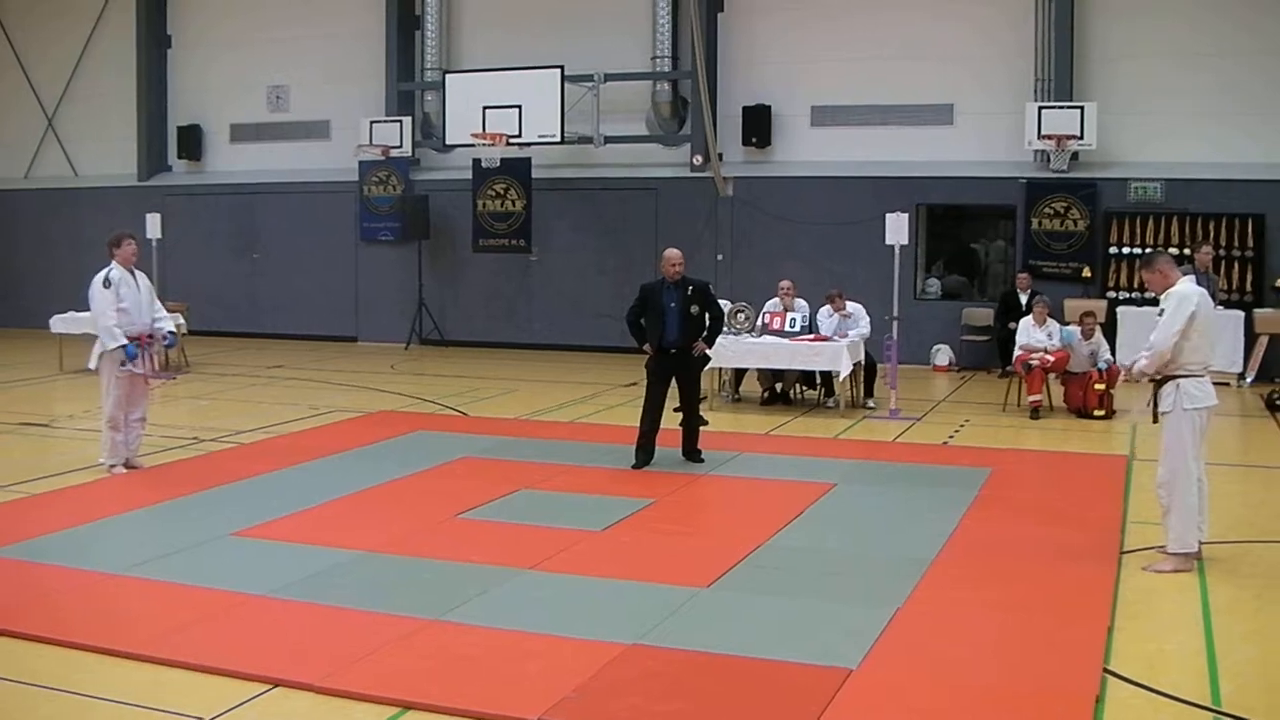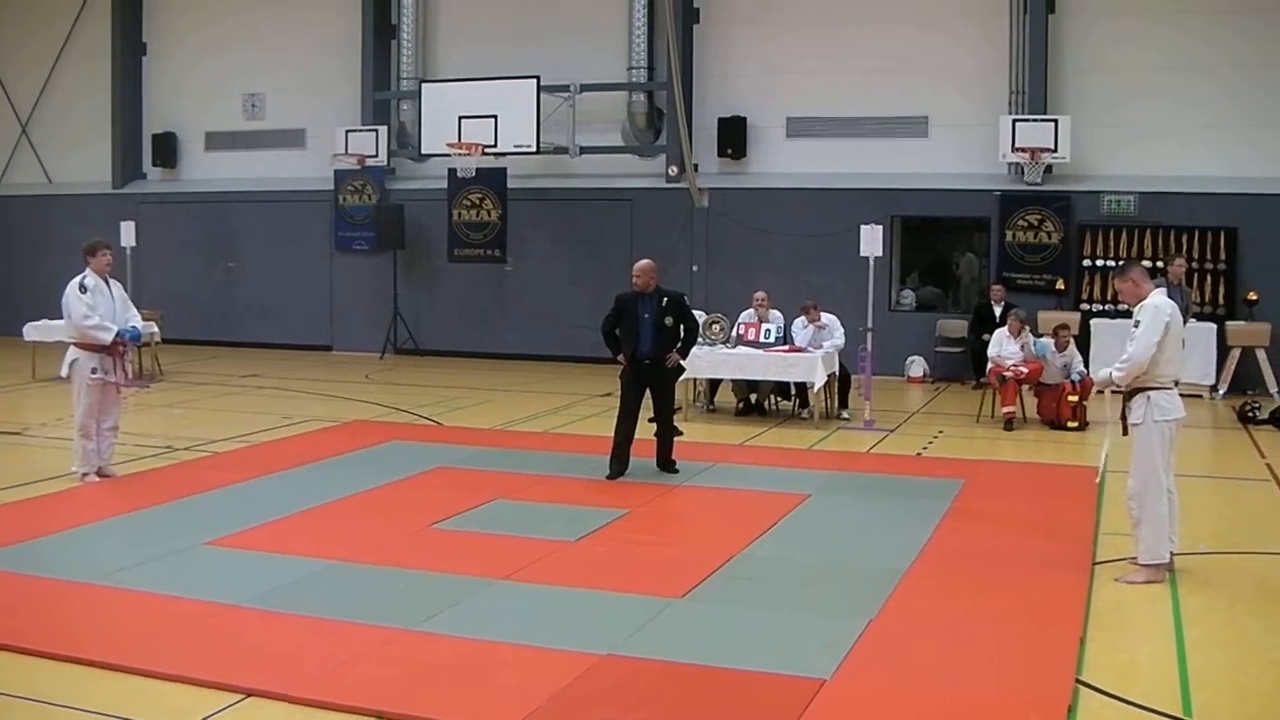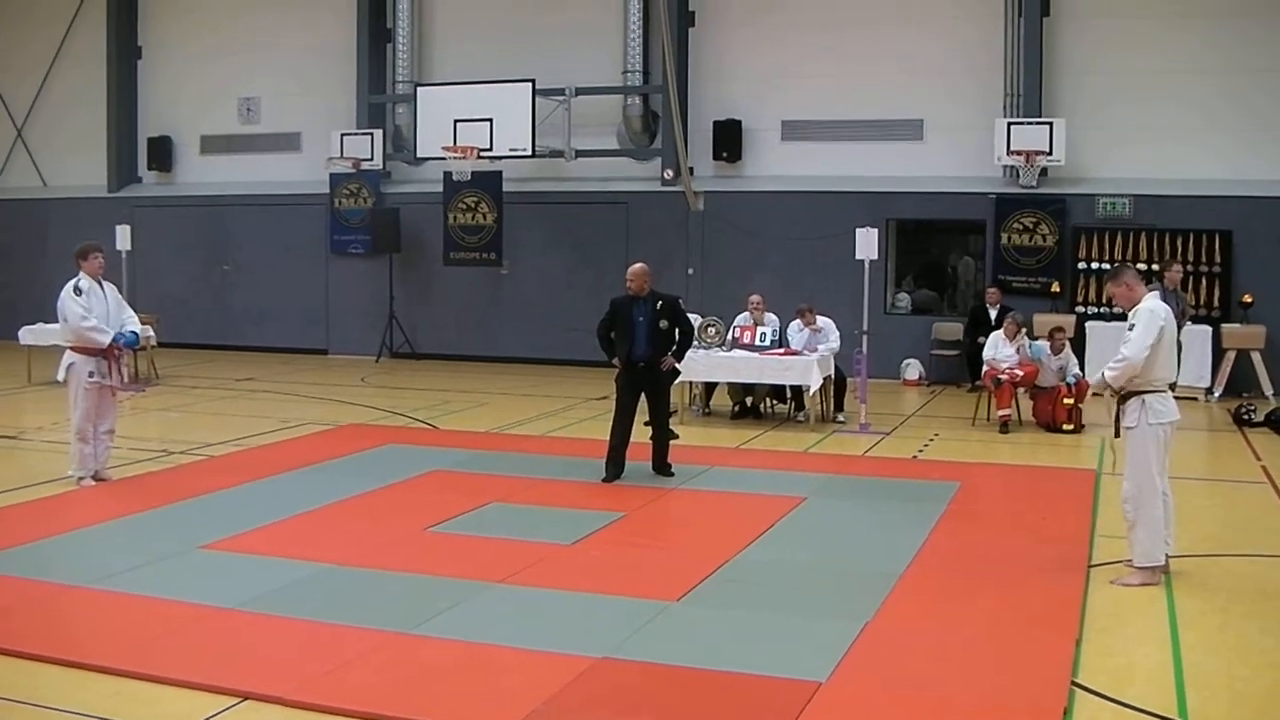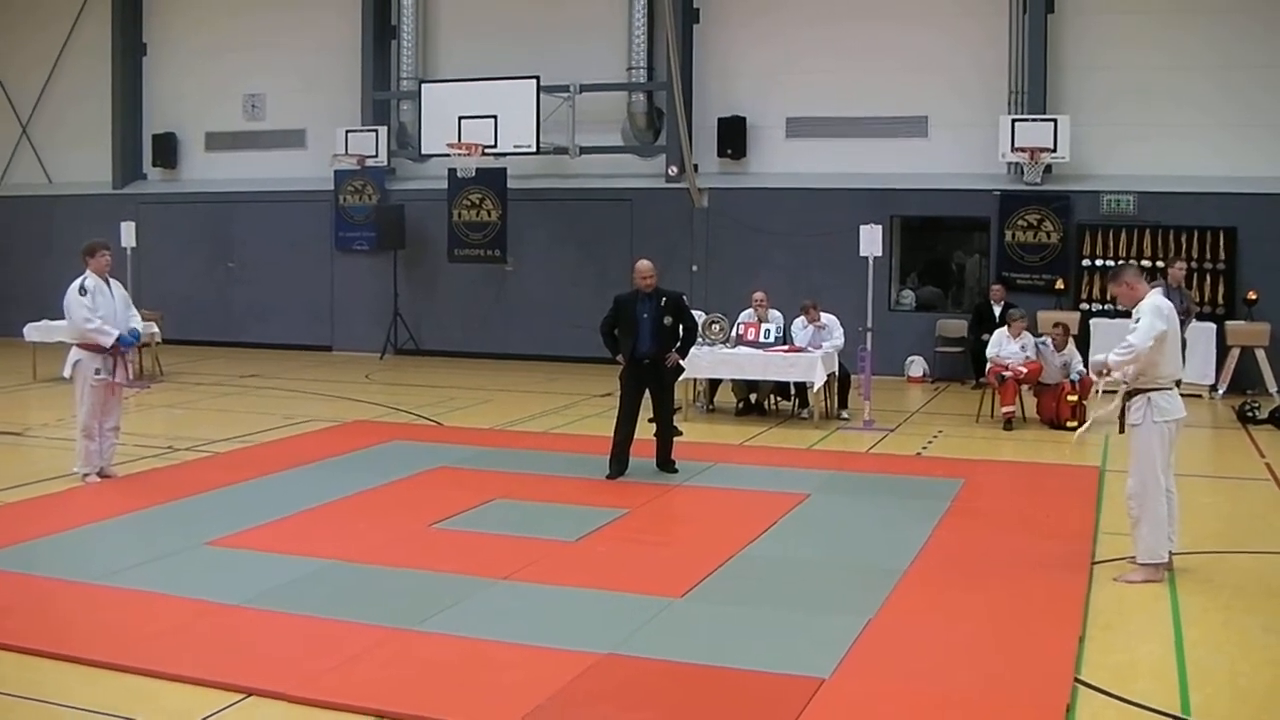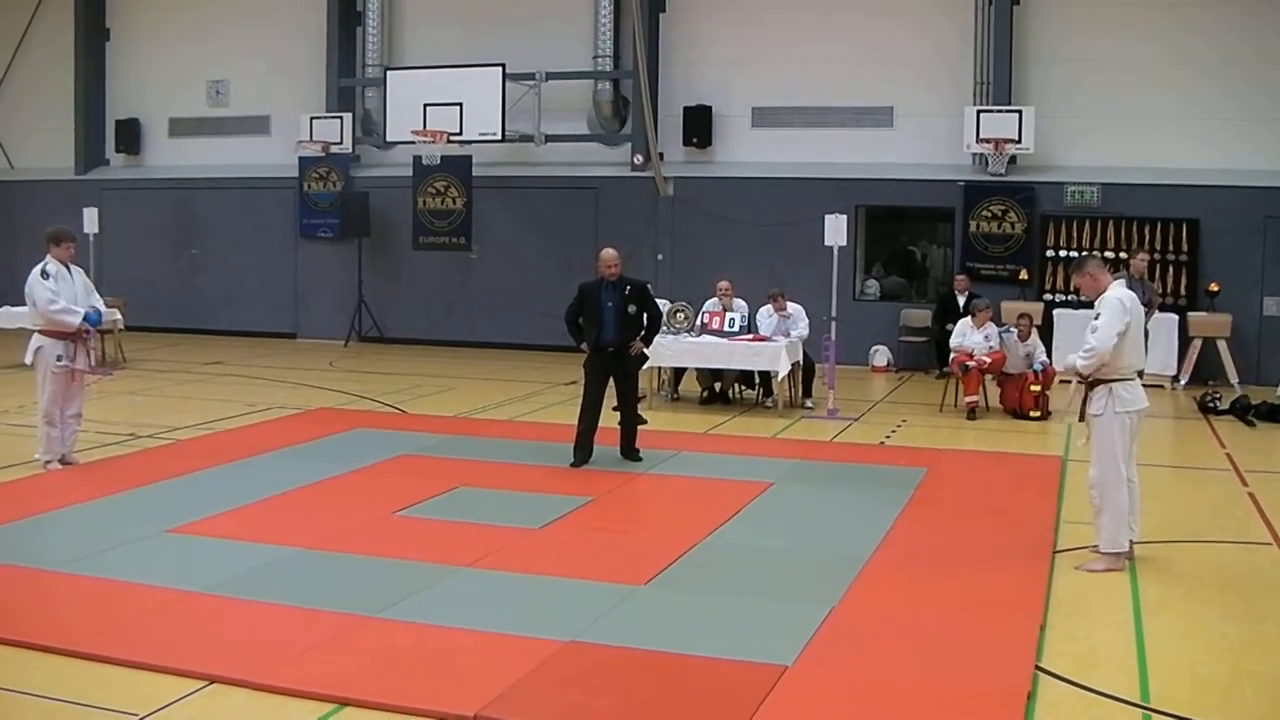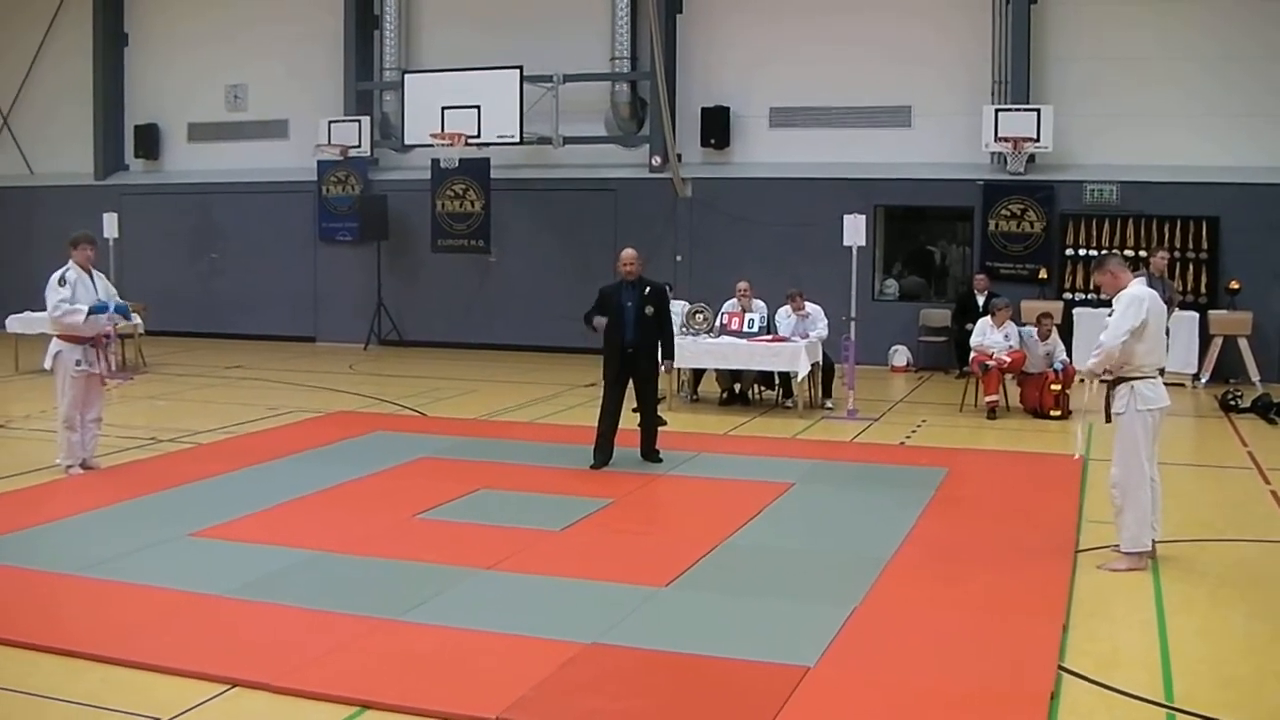
dt=0.7s
person 1, frame 1
left shoulder: (1179, 296)
right shoulder: (1196, 293)
left elbow: (1161, 343)
left wrist: (1139, 368)
right wrist: (1151, 363)
left hip: (1183, 393)
right hip: (1194, 389)
left knee: (1175, 474)
right knee: (1190, 470)
left ankle: (1181, 553)
right ankle: (1191, 540)
person 1, frame 2
left shoulder: (1153, 308)
right shoulder: (1163, 306)
left elbow: (1138, 357)
left wrist: (1109, 377)
right wrist: (1119, 377)
left hip: (1153, 405)
right hip: (1159, 401)
left knee: (1146, 485)
right knee: (1160, 482)
left ankle: (1154, 564)
right ankle: (1162, 552)
person 1, frame 3
left shoulder: (1148, 312)
right shoulder: (1156, 309)
left elbow: (1131, 357)
left wrist: (1105, 378)
right wrist: (1116, 380)
left hip: (1147, 408)
right hip: (1154, 404)
left knee: (1140, 488)
right knee: (1155, 484)
left ankle: (1148, 566)
right ankle: (1158, 554)
person 1, frame 4
left shoulder: (1152, 308)
right shoulder: (1159, 305)
left elbow: (1136, 348)
left wrist: (1104, 361)
right wrist: (1120, 368)
left hip: (1152, 406)
right hip: (1159, 401)
left knee: (1145, 485)
right knee: (1159, 481)
left ankle: (1152, 563)
right ankle: (1160, 551)
person 1, frame 5
left shoulder: (1112, 301)
right shoulder: (1127, 297)
left elbow: (1100, 347)
left wrist: (1076, 363)
right wrist: (1090, 368)
left hip: (1114, 396)
right hip: (1126, 391)
left knee: (1107, 474)
right knee: (1122, 470)
left ankle: (1113, 552)
right ankle: (1122, 541)
person 1, frame 6
left shoulder: (1131, 298)
right shoulder: (1149, 296)
left elbow: (1110, 343)
left wrist: (1092, 367)
right wrist: (1109, 366)
left hip: (1135, 394)
right hip: (1146, 389)
left knee: (1129, 472)
right knee: (1143, 469)
left ankle: (1135, 551)
right ankle: (1144, 539)
person 2, frame 1
left shoulder: (141, 278)
right shoulder: (107, 278)
left elbow: (155, 309)
right elbow: (104, 317)
left wrist: (167, 331)
right wrist: (122, 346)
left hip: (139, 350)
right hip: (118, 350)
left knee: (137, 408)
right knee: (115, 408)
left ankle: (130, 455)
right ankle: (114, 459)
person 2, frame 2
left shoulder: (115, 286)
right shoulder: (80, 285)
left elbow: (131, 314)
right elbow: (84, 321)
left wrist: (132, 330)
right wrist: (116, 333)
left hip: (111, 358)
right hip: (87, 358)
left knee: (110, 415)
right knee: (87, 416)
left ankle: (103, 463)
right ankle: (86, 468)
person 2, frame 3
left shoulder: (109, 289)
right shoulder: (74, 289)
left elbow: (127, 315)
right elbow: (81, 323)
left wrist: (131, 333)
right wrist: (112, 338)
left hip: (107, 361)
right hip: (83, 361)
left knee: (106, 419)
right knee: (83, 420)
left ankle: (99, 467)
right ankle: (83, 471)
person 2, frame 4
left shoulder: (116, 287)
right shoulder: (81, 287)
left elbow: (130, 312)
right elbow: (85, 323)
left wrist: (134, 330)
right wrist: (117, 337)
left hip: (113, 359)
right hip: (89, 359)
left knee: (111, 416)
right knee: (89, 416)
left ankle: (104, 463)
right ankle: (88, 468)
person 2, frame 5
left shoulder: (77, 273)
right shoulder: (42, 273)
left elbow: (93, 298)
right elbow: (50, 306)
left wrist: (95, 312)
right wrist: (83, 315)
left hip: (75, 345)
right hip: (51, 345)
left knee: (73, 403)
right knee: (50, 404)
left ankle: (66, 451)
right ankle: (49, 455)
person 2, frame 6
left shoulder: (99, 278)
right shoulder: (62, 278)
left elbow: (113, 302)
right elbow: (56, 311)
left wrist: (120, 309)
right wrist: (89, 310)
left hip: (93, 349)
right hip: (69, 350)
left knee: (93, 408)
right knee: (70, 408)
left ankle: (86, 455)
right ankle: (70, 460)
person 3, frame 1
left shoulder: (699, 288)
right shoulder: (649, 290)
left elbow: (718, 315)
right elbow: (632, 317)
left wrist: (707, 341)
right wrist: (643, 342)
left hip: (689, 356)
right hip: (660, 356)
left knee: (691, 407)
right knee: (651, 407)
left ankle: (691, 450)
right ankle: (644, 453)
person 3, frame 2
left shoulder: (674, 300)
right shoulder: (624, 300)
left elbow: (692, 327)
right elbow: (607, 327)
left wrist: (681, 352)
right wrist: (617, 352)
left hip: (663, 367)
right hip: (634, 367)
left knee: (665, 417)
right knee: (626, 417)
left ankle: (665, 461)
right ankle: (618, 464)
person 3, frame 3
left shoulder: (669, 303)
right shoulder: (619, 304)
left elbow: (687, 330)
right elbow: (602, 331)
left wrist: (676, 356)
right wrist: (612, 355)
left hip: (657, 370)
right hip: (629, 370)
left knee: (660, 420)
right knee: (621, 420)
left ankle: (661, 464)
right ankle: (614, 467)
person 3, frame 4
left shoulder: (673, 300)
right shoulder: (622, 301)
left elbow: (691, 327)
right elbow: (606, 328)
left wrist: (680, 352)
right wrist: (617, 353)
left hip: (662, 366)
right hip: (633, 366)
left knee: (665, 417)
right knee: (625, 417)
left ankle: (665, 461)
right ankle: (618, 464)
person 3, frame 5
left shoulder: (637, 288)
right shoulder: (587, 289)
left elbow: (655, 315)
right elbow: (570, 316)
left wrist: (645, 341)
right wrist: (581, 341)
left hip: (626, 355)
right hip: (597, 355)
left knee: (629, 406)
right knee: (590, 405)
left ankle: (629, 449)
right ankle: (582, 452)
person 3, frame 6
left shoulder: (656, 291)
right shoulder: (608, 291)
left elbow: (665, 326)
right elbow: (589, 316)
left wrist: (668, 356)
right wrist: (594, 320)
left hip: (645, 357)
right hip: (617, 358)
left knee: (648, 407)
right knee: (609, 408)
left ankle: (649, 450)
right ankle: (602, 454)
